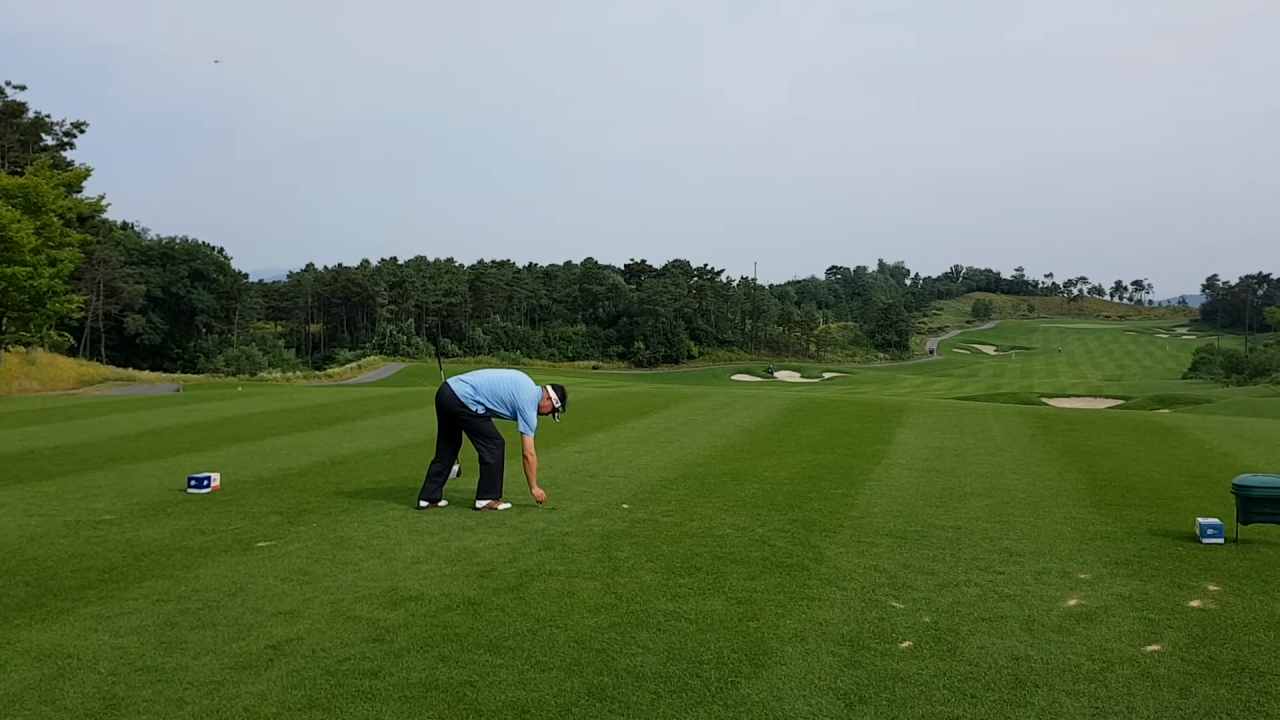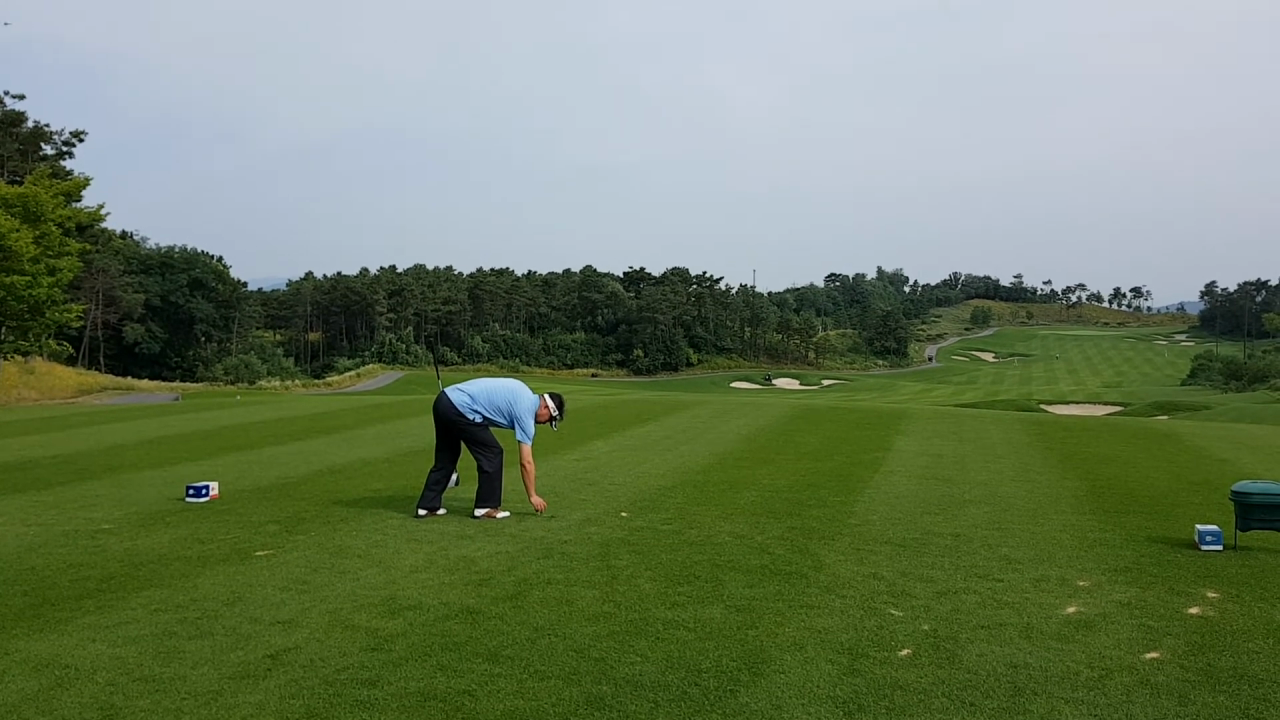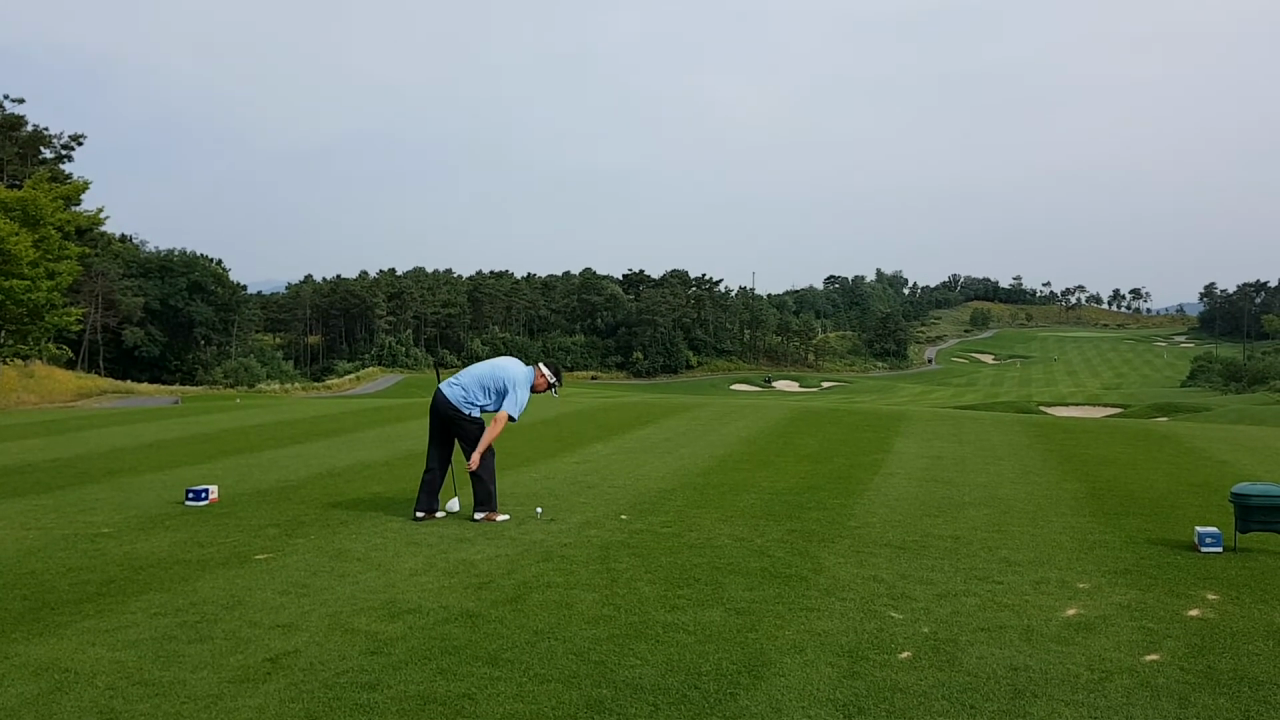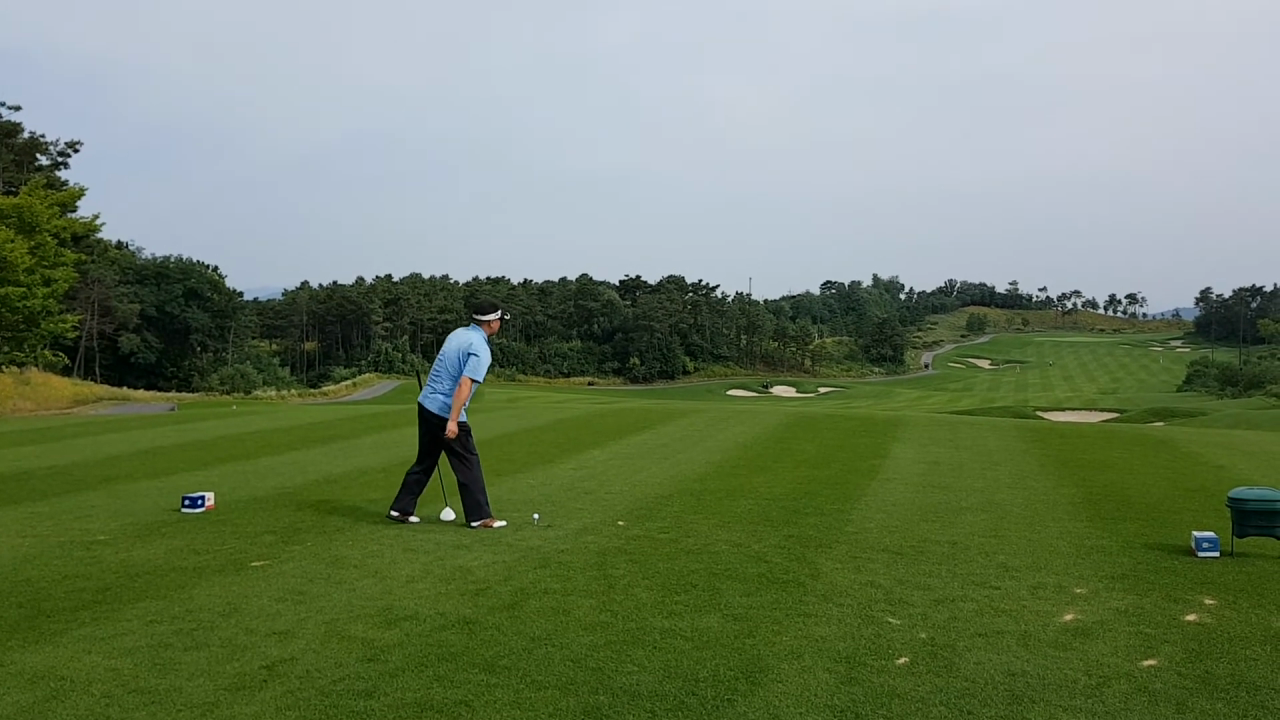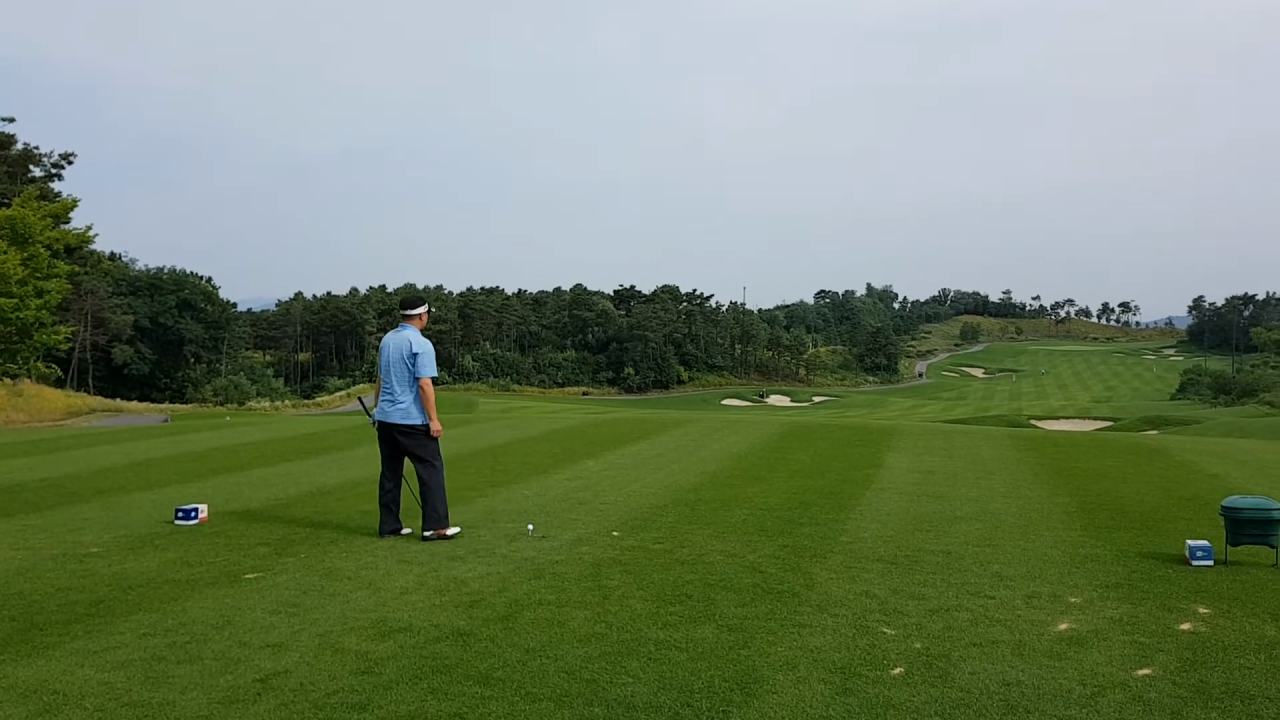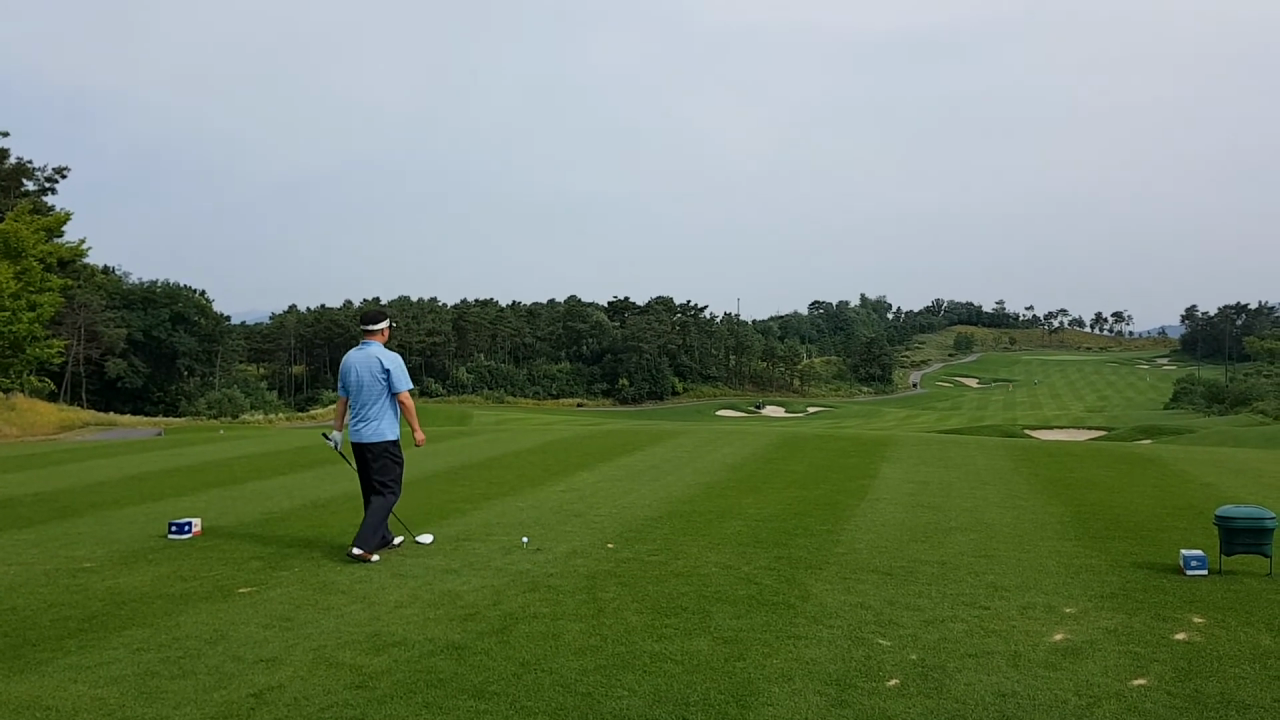
dt=0.4s
person 1, frame 1
left shoulder: (526, 385)
right shoulder: (528, 401)
right elbow: (528, 453)
right wrist: (534, 487)
left hip: (447, 391)
right hip: (463, 399)
left knee: (447, 448)
right knee: (494, 445)
left ankle: (429, 497)
right ankle: (487, 498)
person 1, frame 2
left shoulder: (524, 394)
right shoulder: (526, 410)
right elbow: (526, 461)
right wrist: (532, 495)
left hip: (444, 400)
right hip: (460, 408)
left knee: (446, 457)
right knee: (492, 454)
left ankle: (427, 505)
right ankle: (486, 507)
person 1, frame 3
left shoulder: (517, 366)
right shoulder: (520, 386)
right elbow: (498, 422)
right wrist: (478, 452)
left hip: (442, 394)
right hip: (459, 405)
left knee: (437, 457)
right knee: (485, 456)
left ankle: (424, 508)
right ankle: (484, 510)
person 1, frame 4
left shoulder: (459, 333)
right shoulder: (480, 349)
right elbow: (464, 385)
right wrist: (453, 420)
left hip: (426, 404)
right hip: (444, 412)
left knee: (425, 461)
right knee: (468, 463)
left ankle: (401, 509)
right ankle: (480, 517)
person 1, frame 5
left shoulder: (387, 339)
right shoulder: (422, 344)
right elbow: (425, 385)
left wrist: (379, 407)
right wrist: (434, 419)
left hip: (385, 417)
right hip: (410, 420)
left knee: (390, 473)
right knee: (430, 468)
left ankle: (389, 525)
right ankle: (435, 525)
person 1, frame 6
left shoulder: (348, 358)
right shoulder: (390, 359)
left elbow: (342, 399)
right elbow: (403, 399)
left wrist: (337, 430)
right wrist: (416, 429)
left hip: (357, 436)
right hip: (383, 437)
left knee: (372, 490)
right knee: (387, 491)
left ankle: (380, 538)
right ankle: (362, 543)
